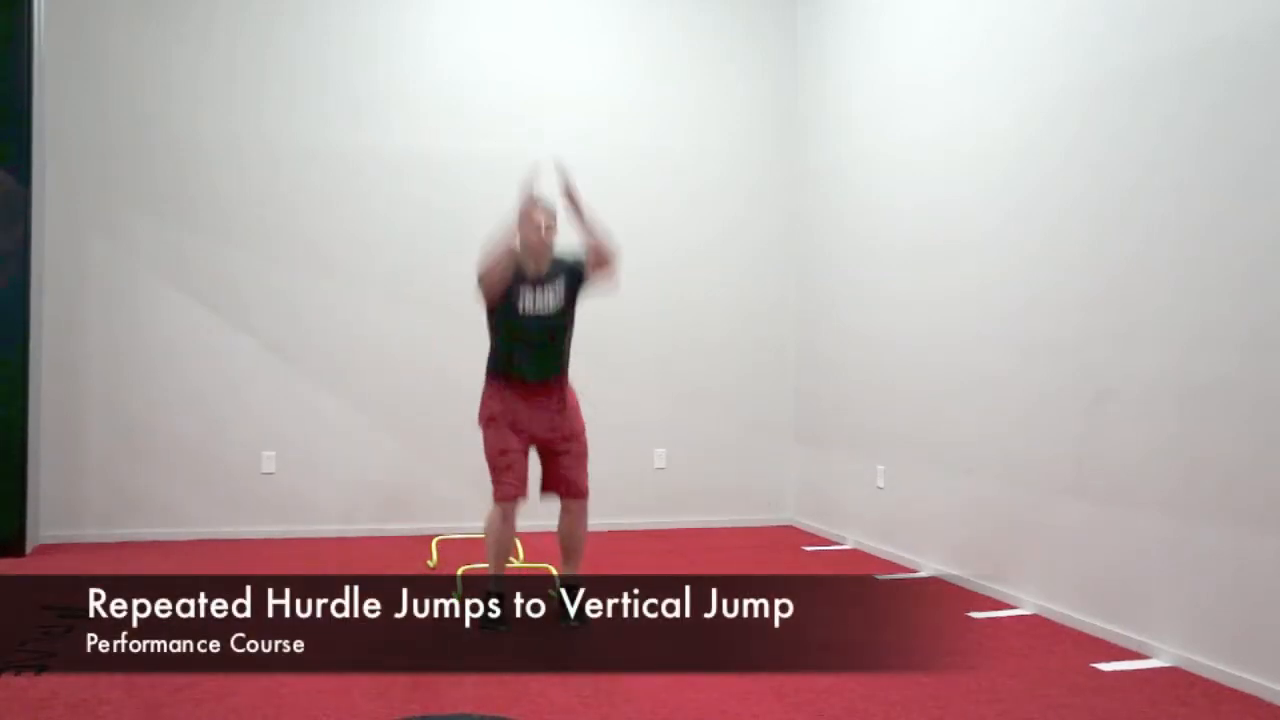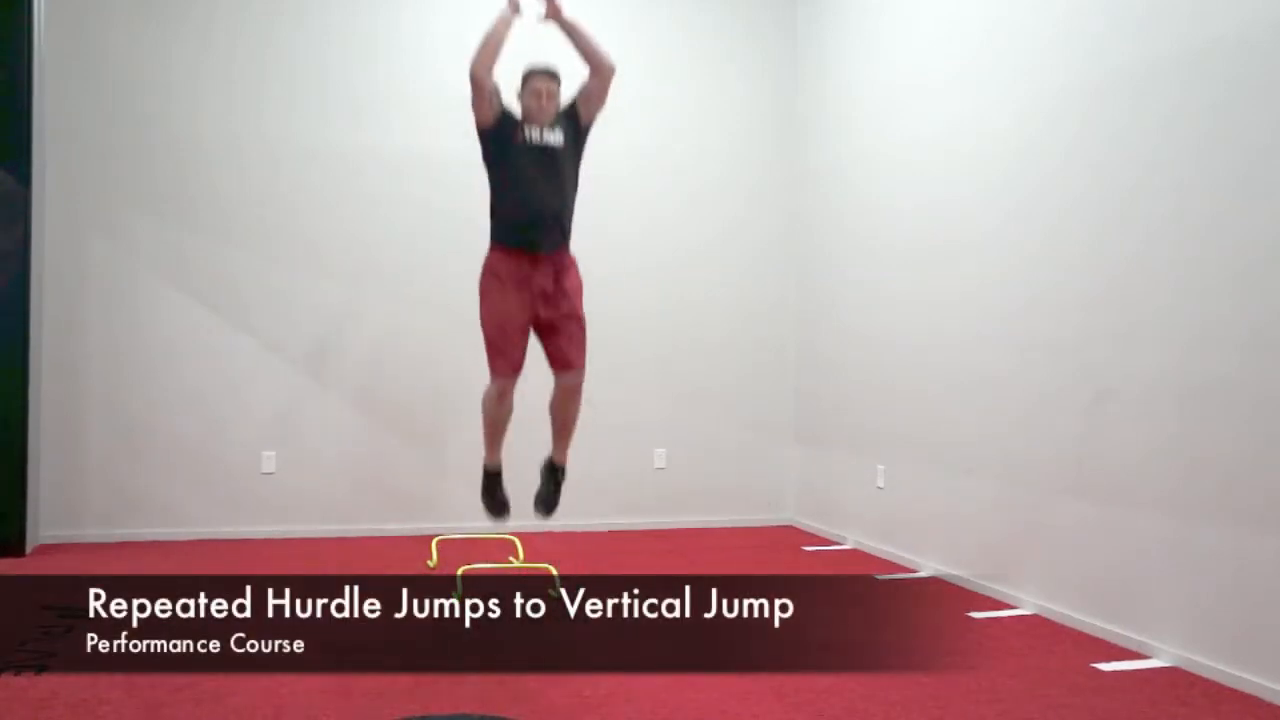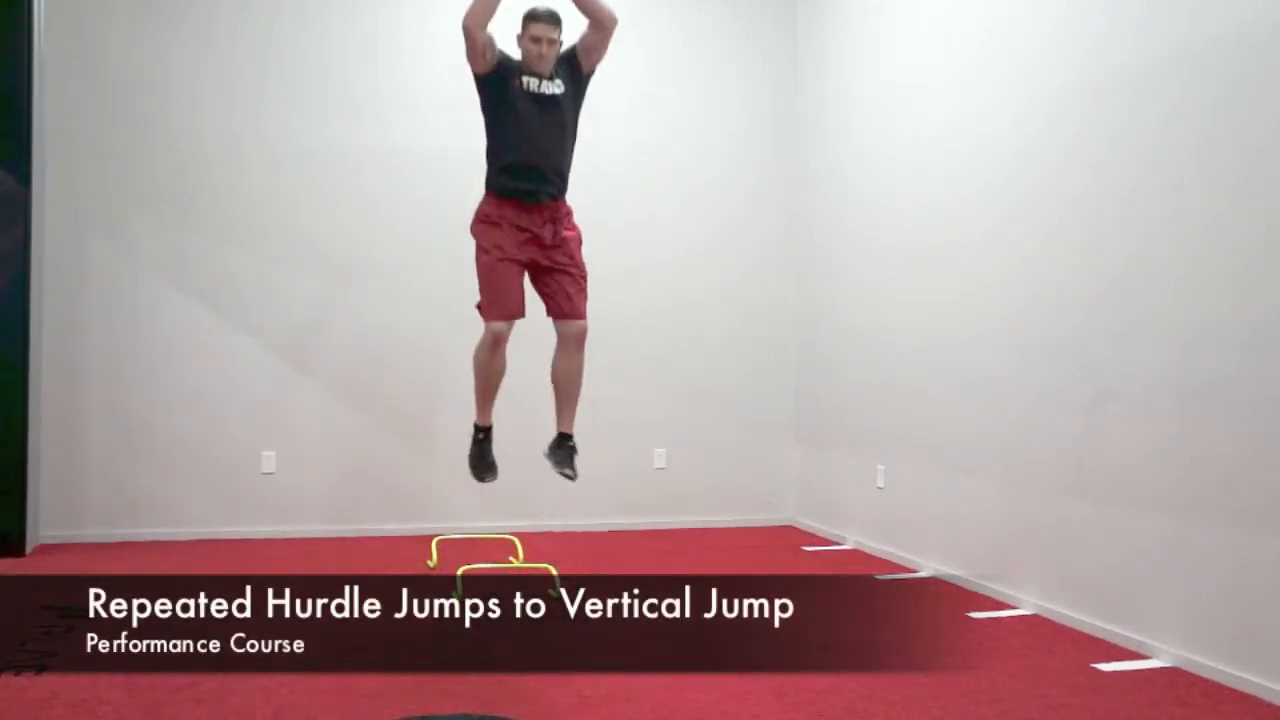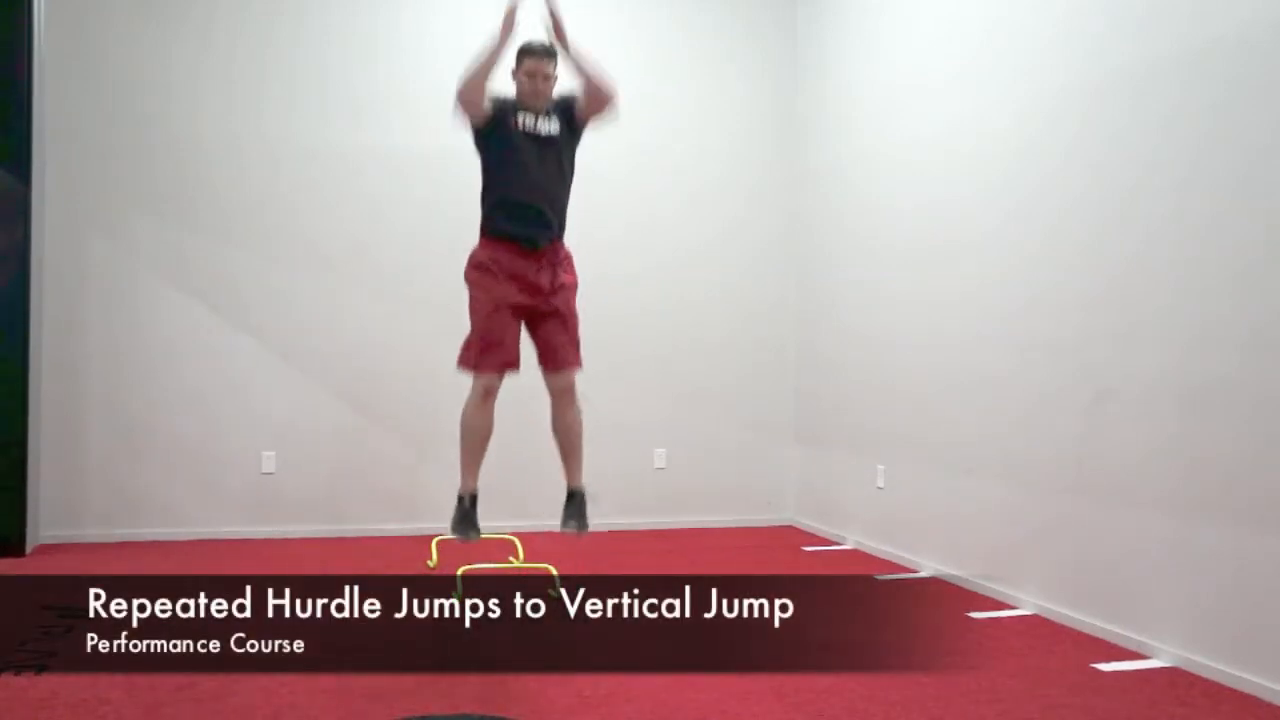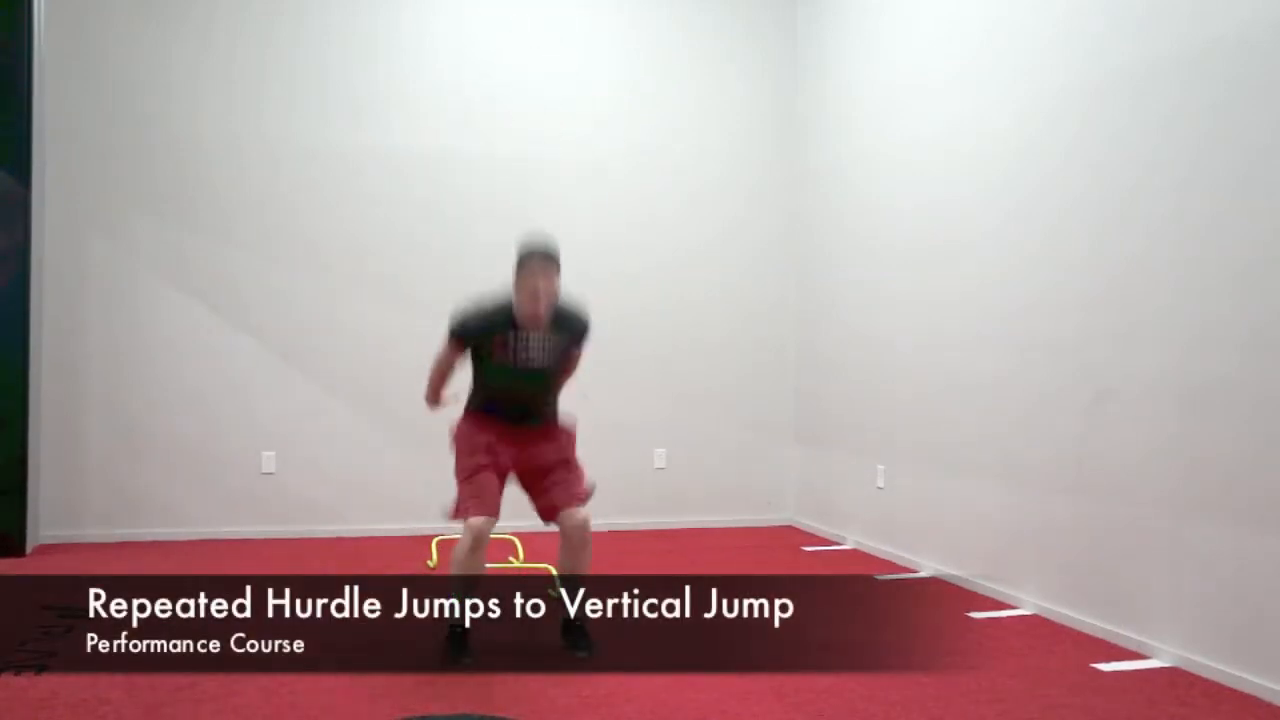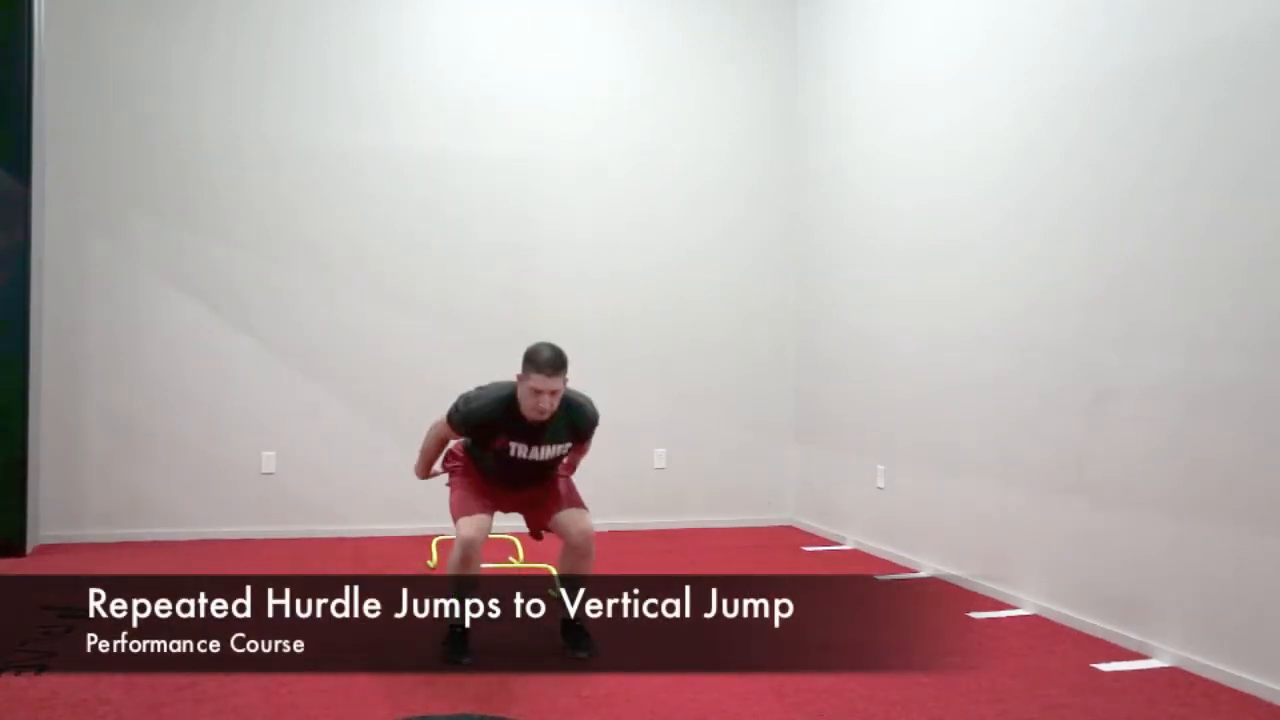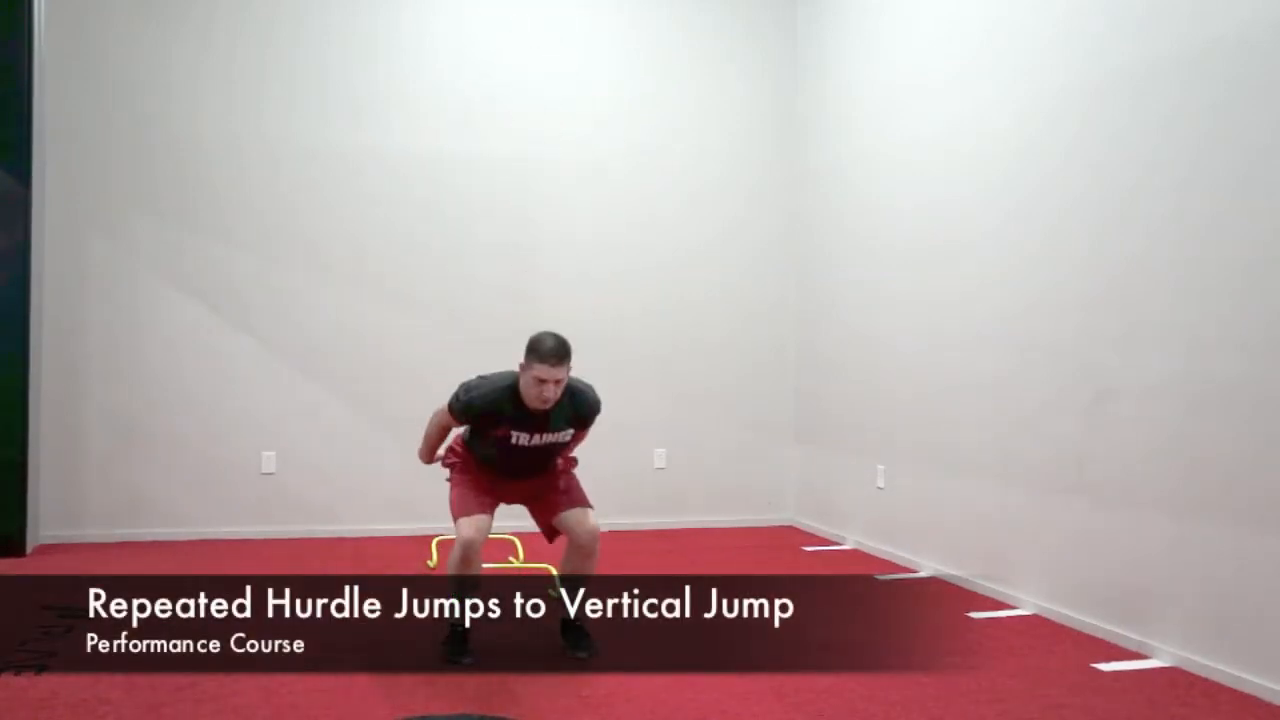
dt=0.2s
person 1, frame 1
left shoulder: (569, 271)
right shoulder: (501, 277)
left elbow: (606, 260)
right elbow: (488, 276)
left wrist: (578, 212)
right wrist: (518, 220)
left hip: (556, 400)
right hip: (507, 401)
left knee: (575, 500)
right knee: (508, 500)
left ankle: (571, 588)
right ankle: (495, 593)
person 1, frame 2
left shoulder: (571, 129)
right shoulder: (501, 131)
left elbow: (605, 72)
right elbow: (478, 76)
left hip: (558, 271)
right hip: (507, 271)
left knee: (570, 377)
right knee: (503, 380)
left ankle: (556, 466)
right ankle: (492, 471)
person 1, frame 3
left shoulder: (571, 73)
right shoulder: (499, 73)
left hip: (556, 220)
right hip: (502, 220)
left knee: (574, 331)
right knee: (497, 331)
left ankle: (564, 439)
right ankle: (482, 433)
person 1, frame 4
left shoulder: (566, 114)
right shoulder: (495, 114)
left elbow: (605, 99)
right elbow: (465, 98)
left hip: (552, 265)
right hip: (498, 264)
left knee: (563, 385)
right knee: (486, 384)
left ankle: (575, 493)
right ankle: (466, 499)
person 1, frame 5
left shoulder: (572, 323)
right shoulder: (482, 322)
right elbow: (450, 355)
right wrist: (433, 394)
left hip: (544, 436)
right hip: (486, 434)
left knee: (577, 524)
right knee: (477, 529)
left ankle: (572, 618)
right ankle: (458, 626)
person 1, frame 6
left shoulder: (580, 412)
right shoulder: (484, 406)
right elbow: (441, 432)
left wrist: (565, 470)
right wrist: (423, 468)
left hip: (542, 480)
right hip: (479, 476)
left knee: (582, 534)
right knee: (470, 537)
left ankle: (571, 623)
right ankle: (458, 629)
person 1, frame 7
left shoulder: (583, 401)
right shoulder: (485, 395)
right elbow: (442, 418)
left wrist: (561, 455)
right wrist: (426, 455)
left hip: (544, 470)
right hip: (479, 468)
left knee: (588, 533)
right knee: (470, 538)
left ankle: (571, 621)
right ankle: (459, 627)
